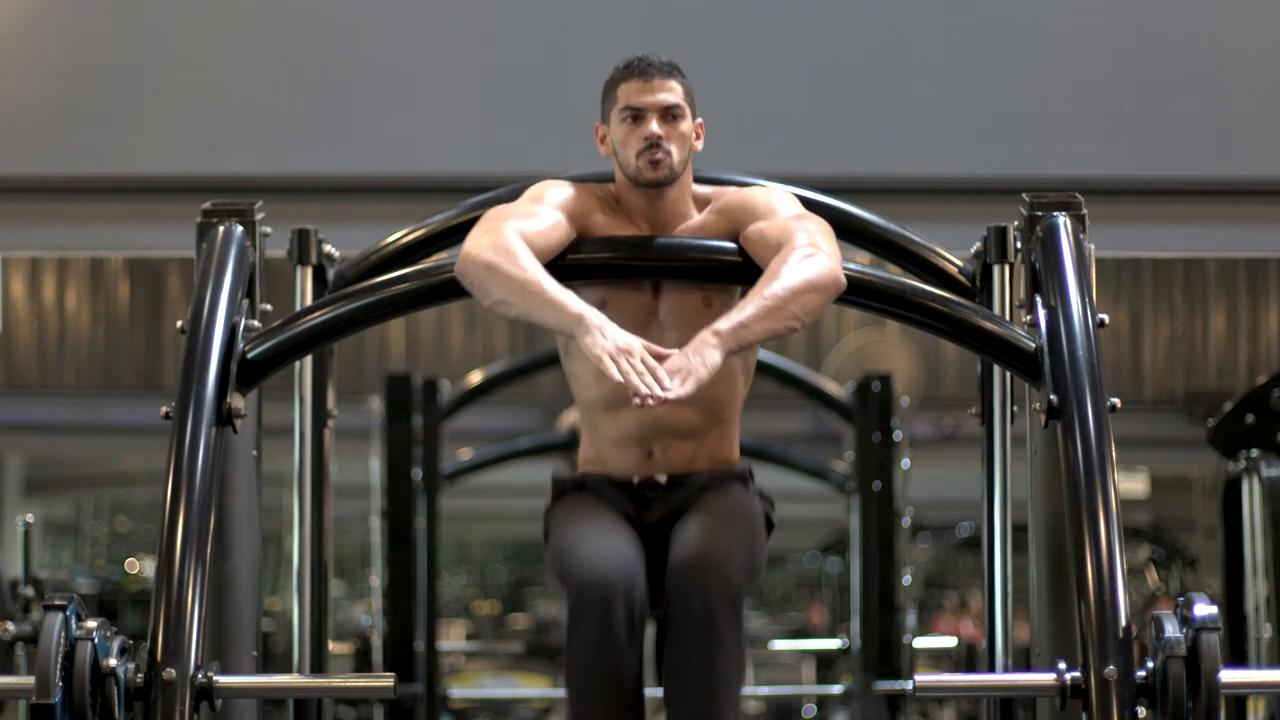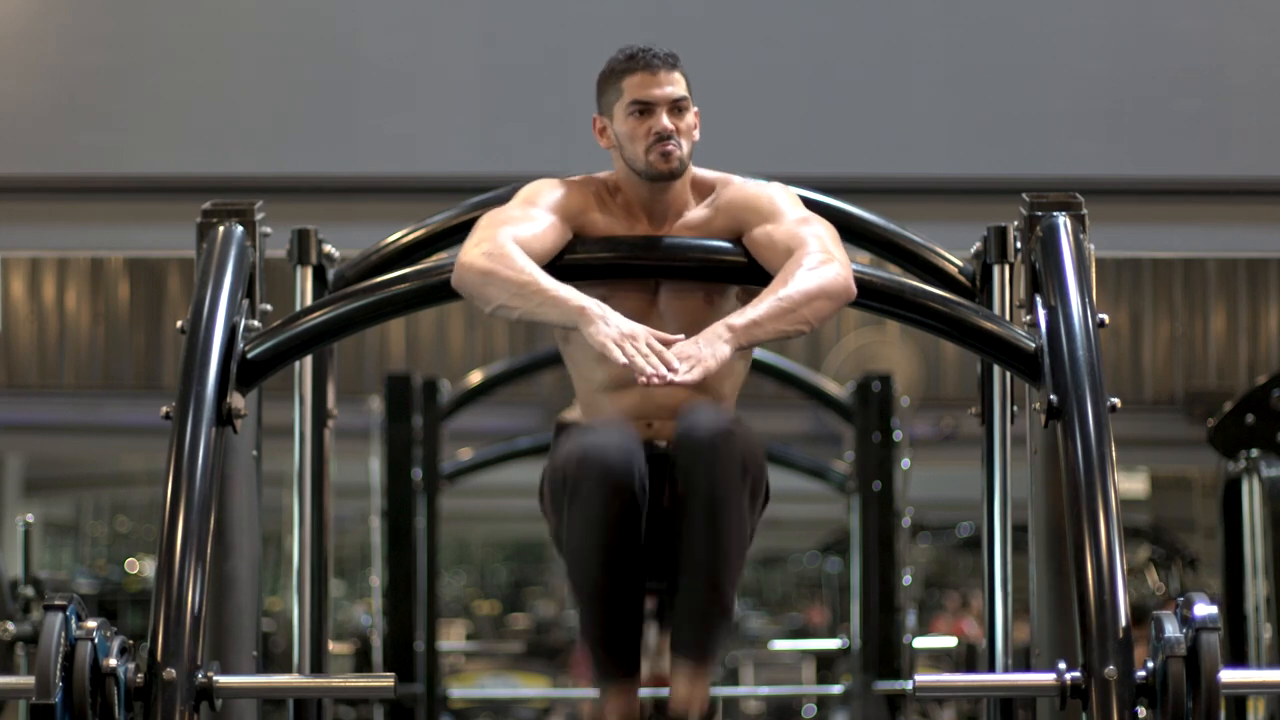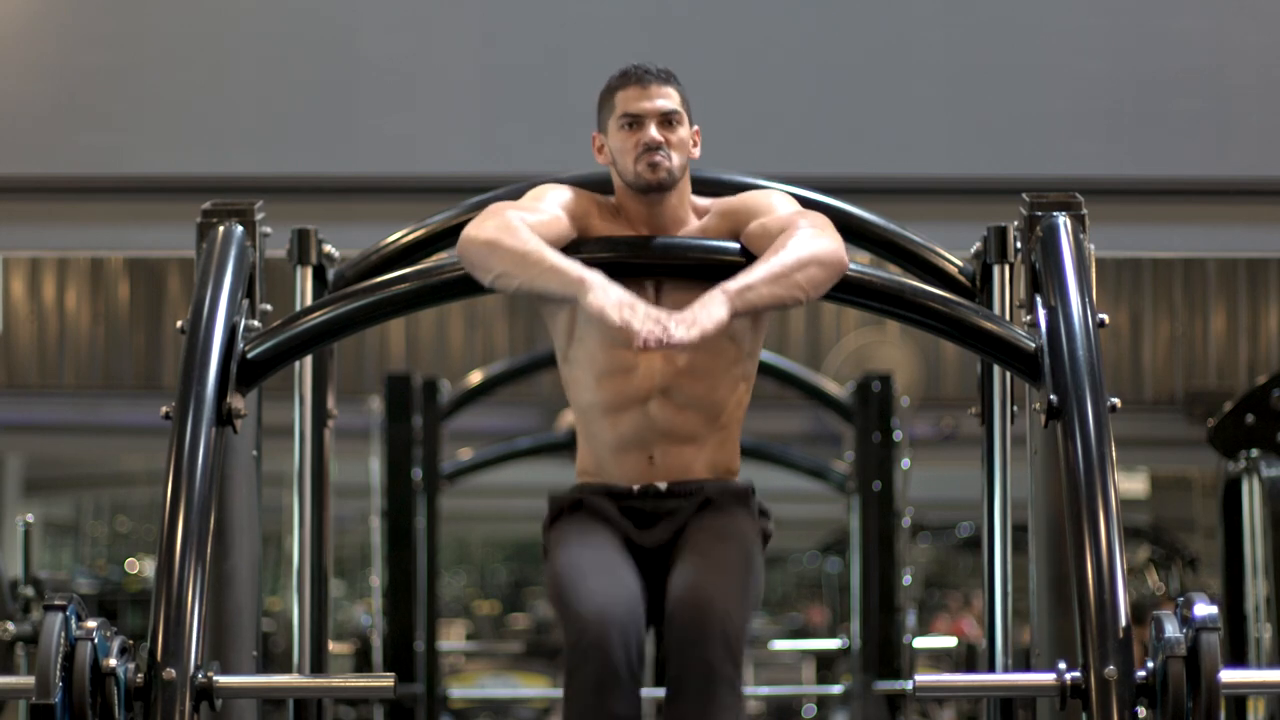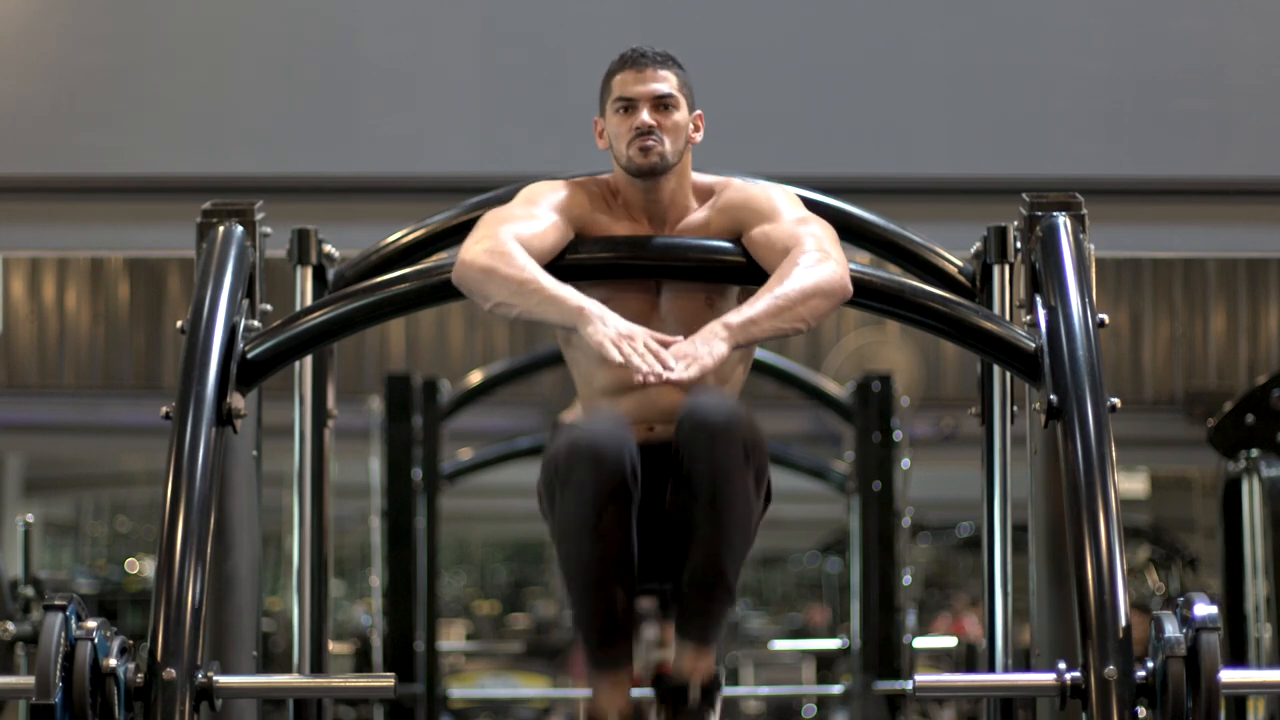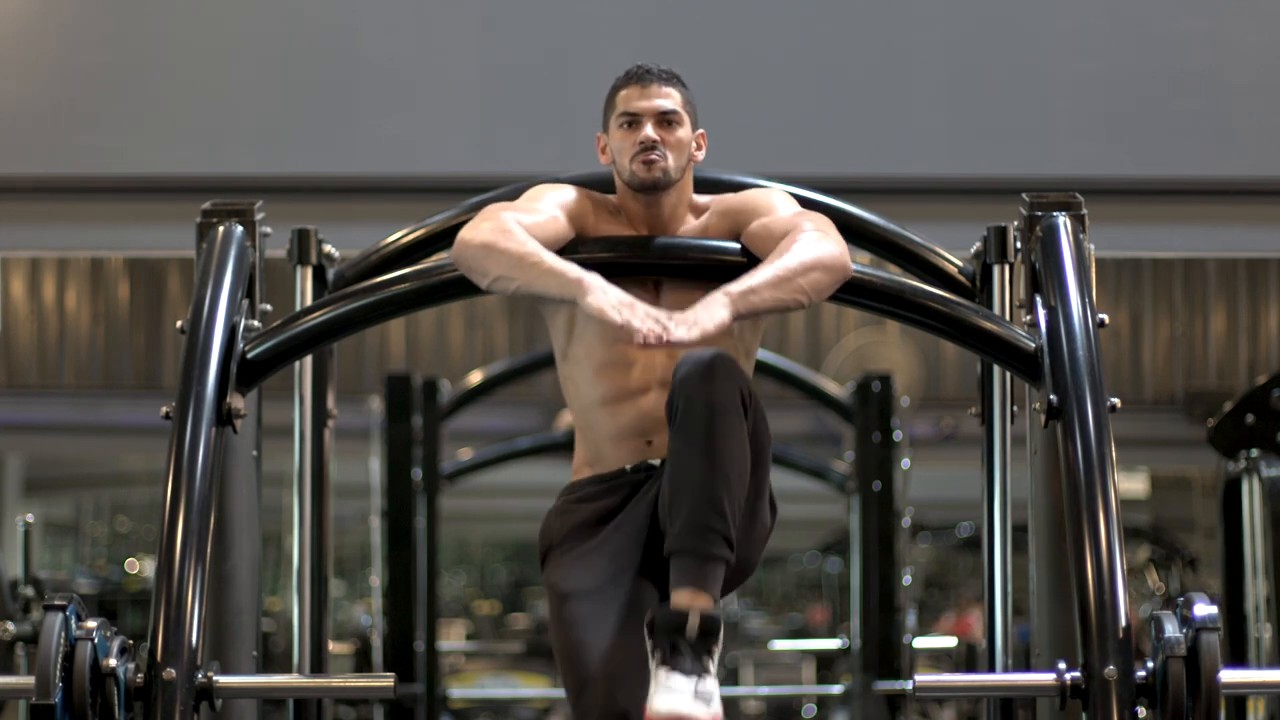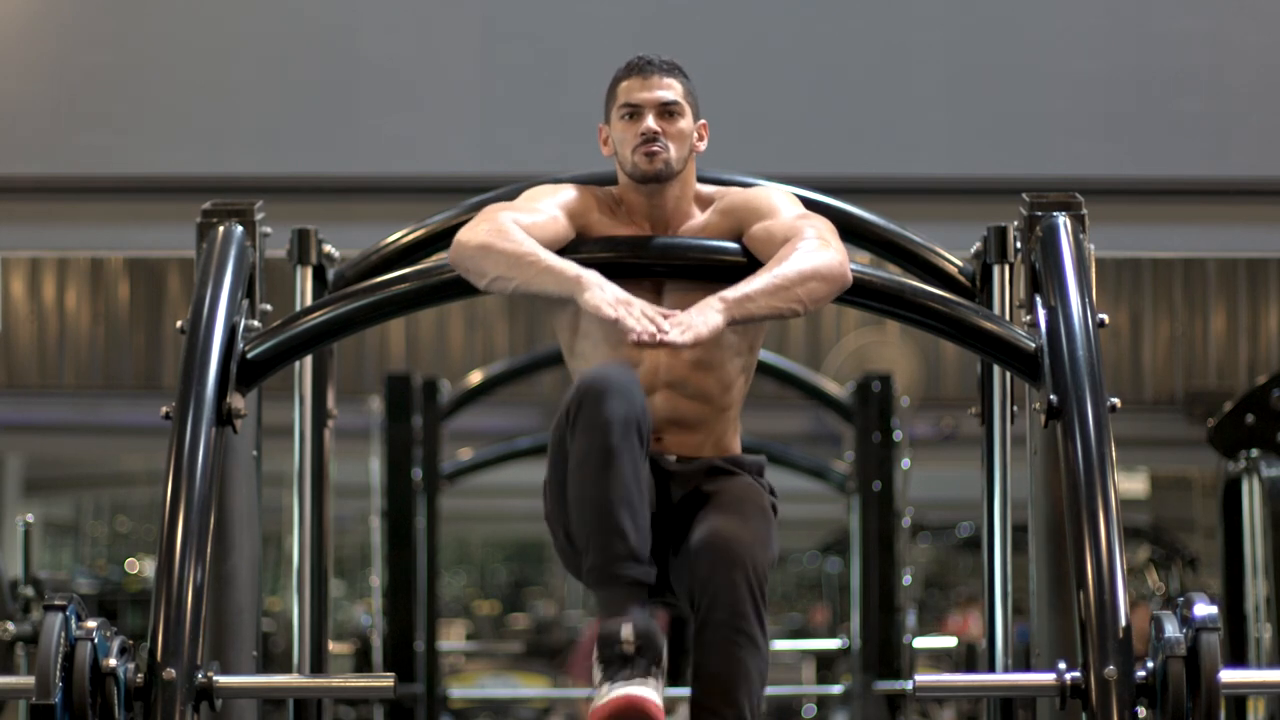
dt=0.5s
person 1, frame 1
left shoulder: (745, 212)
right shoulder: (570, 209)
left elbow: (821, 270)
right elbow: (480, 258)
left wrist: (715, 342)
right wrist: (588, 323)
left hip: (713, 501)
right hip: (600, 502)
left knee: (704, 572)
right knee: (601, 588)
person 1, frame 2
left shoulder: (746, 204)
right shoulder: (565, 203)
left elbow: (832, 277)
right elbow: (475, 267)
left wrist: (726, 334)
right wrist: (591, 316)
left hip: (708, 472)
right hip: (599, 474)
left knee: (715, 436)
right knee: (598, 456)
person 1, frame 3
left shoulder: (743, 219)
right shoulder: (571, 217)
left elbow: (825, 250)
right elbow: (480, 241)
left wrist: (718, 302)
right wrist: (591, 286)
left hip: (713, 515)
right hip: (598, 517)
left knee: (705, 620)
right knee: (599, 632)
person 1, frame 4
left shoulder: (745, 205)
right shoulder: (568, 202)
left elbow: (828, 274)
right elbow: (475, 264)
left wrist: (720, 332)
right wrist: (590, 316)
left hip: (711, 473)
right hip: (600, 479)
left knee: (715, 422)
right knee: (590, 443)
person 1, frame 5
left shoulder: (743, 216)
right shoulder: (572, 213)
left elbow: (829, 255)
right elbow: (475, 244)
left wrist: (722, 302)
right wrist: (589, 288)
left hip: (717, 513)
right hip: (598, 507)
left knee: (709, 378)
left ankle: (689, 642)
person 1, frame 6
left shoulder: (748, 210)
right shoulder: (572, 208)
left elbow: (828, 263)
right elbow: (474, 244)
left wrist: (717, 309)
right wrist: (589, 285)
left hip: (714, 491)
right hip: (611, 483)
left knee: (731, 565)
right knee: (604, 399)
right ankle: (624, 656)
